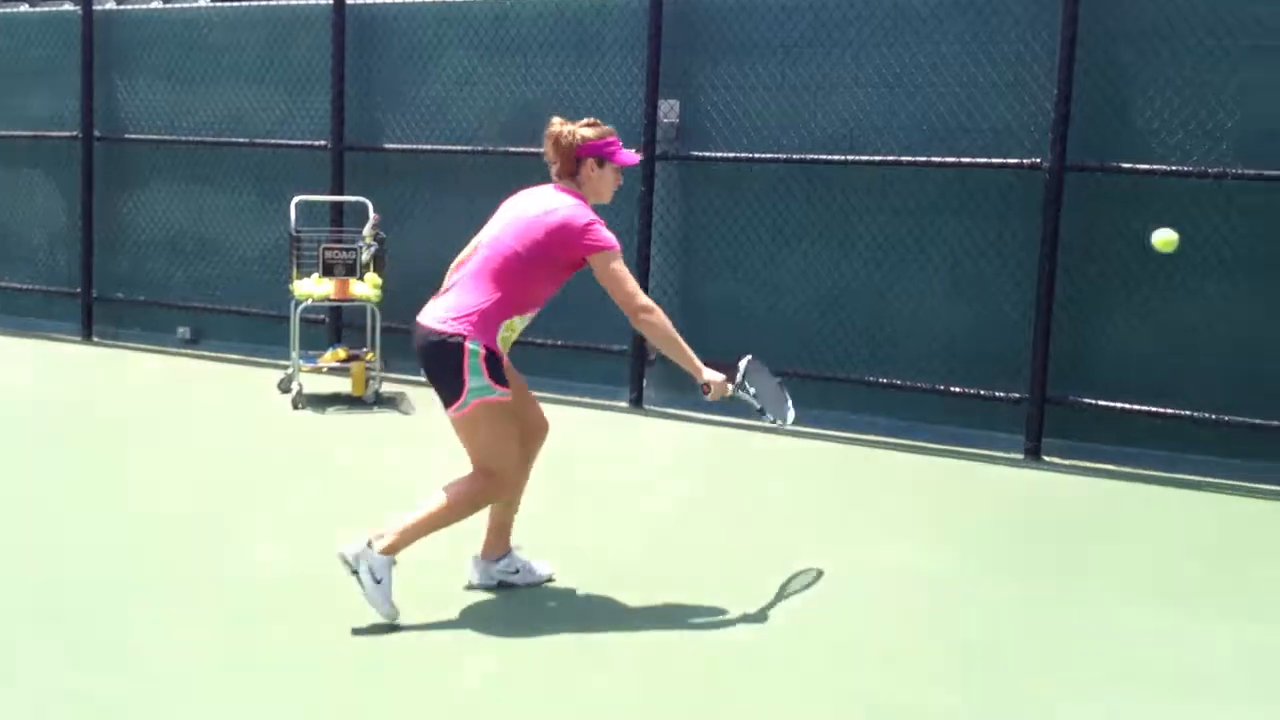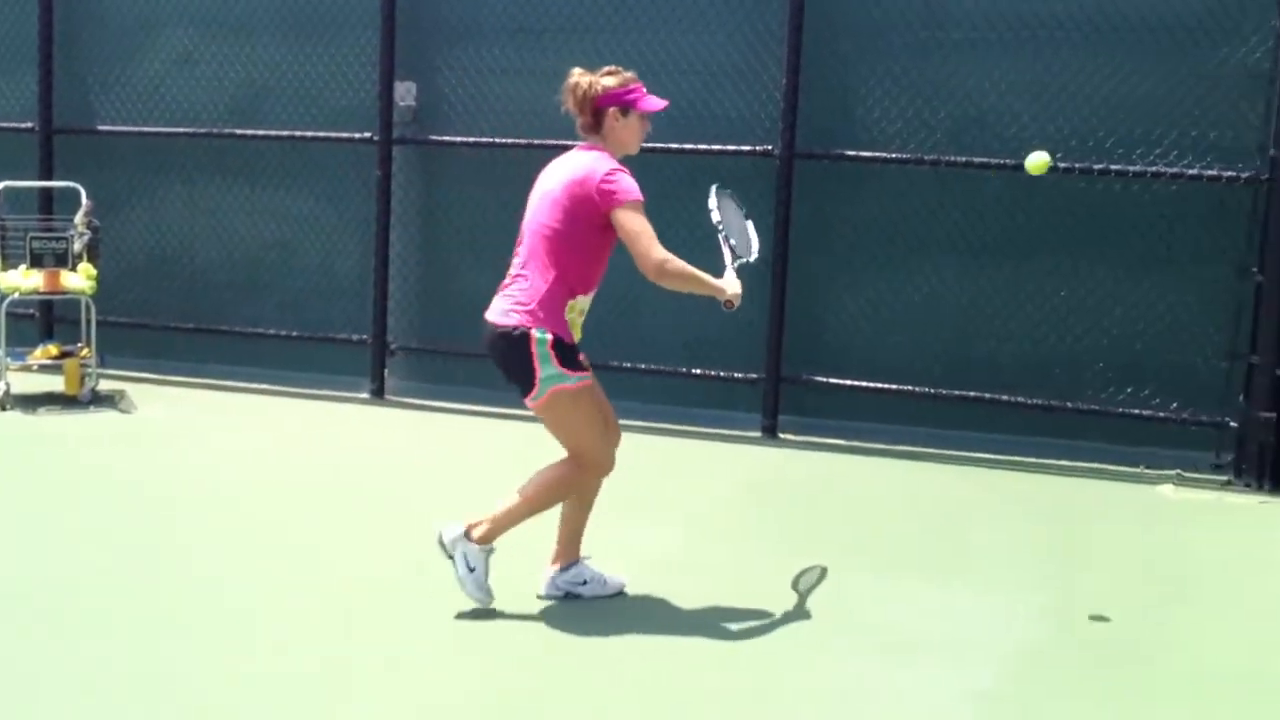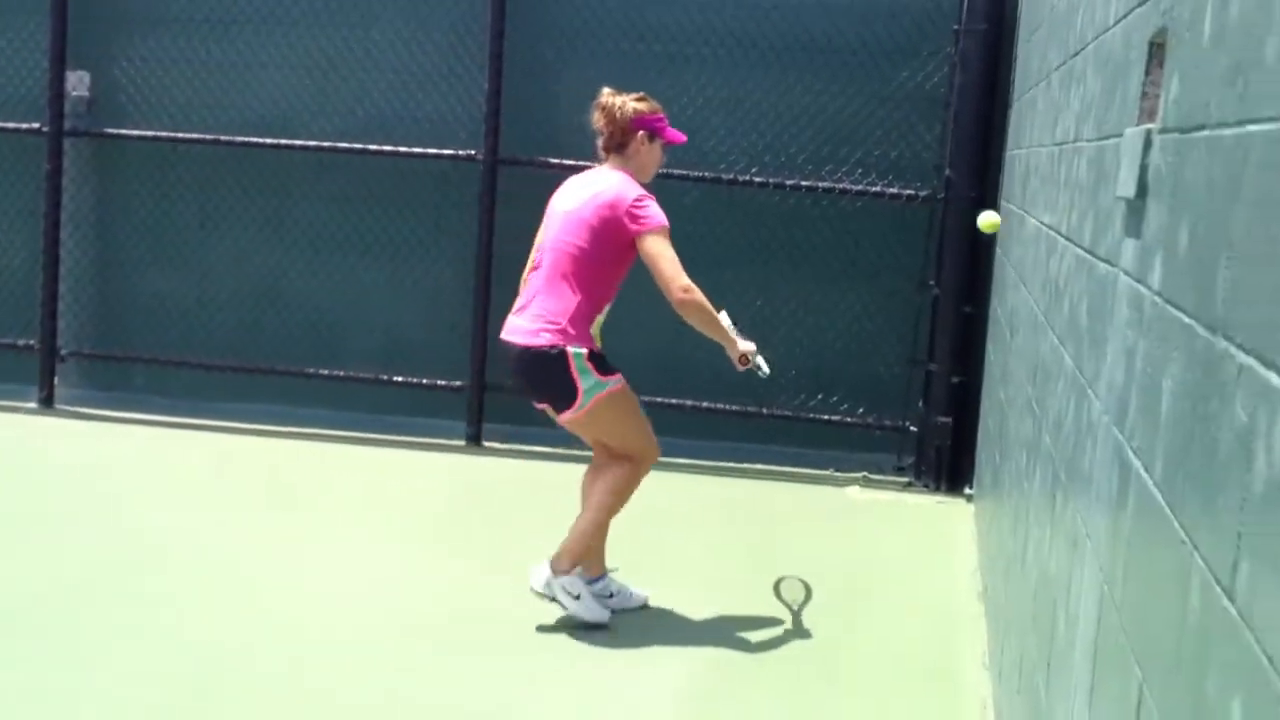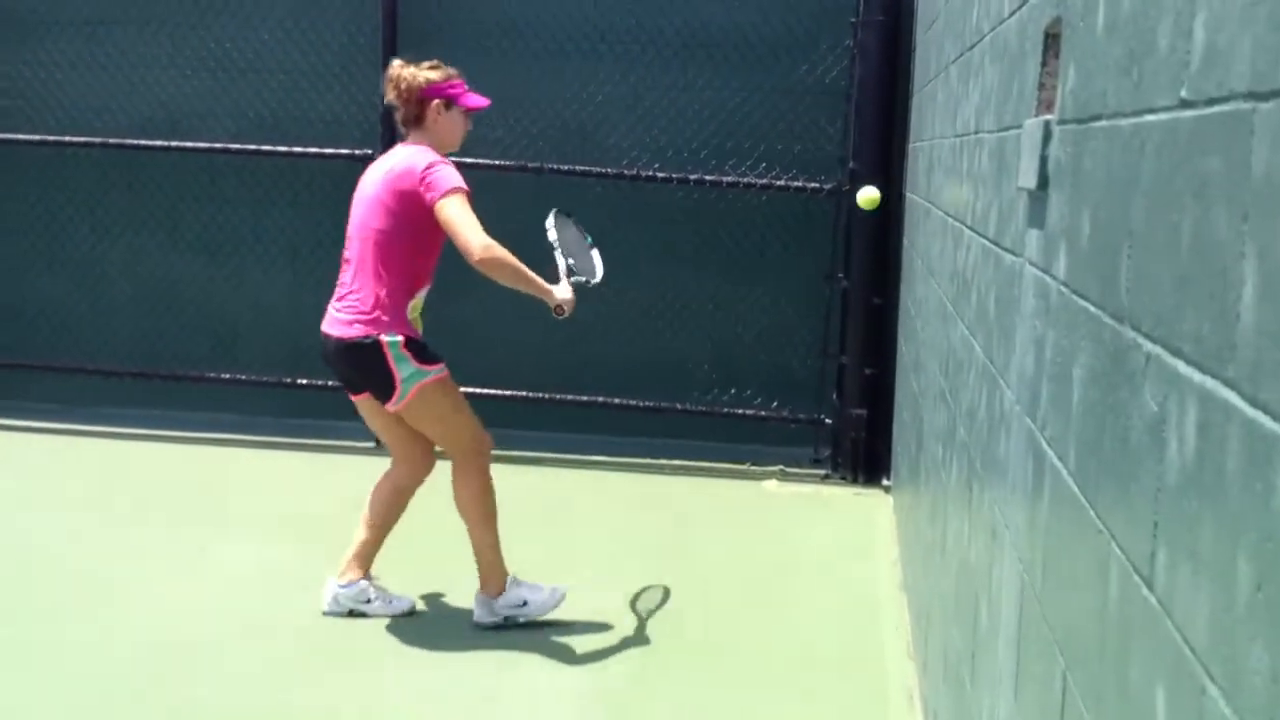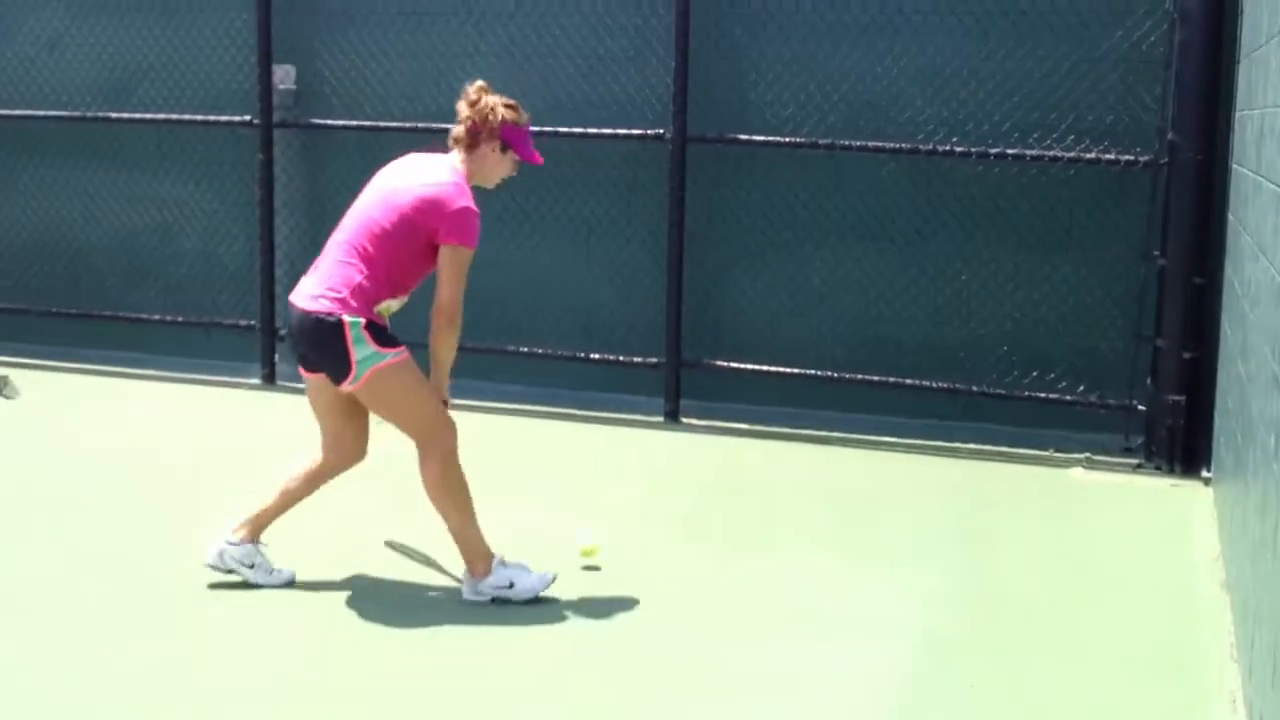
dt=1s
person 1, frame 1
left shoulder: (529, 200)
right shoulder: (584, 226)
left elbow: (459, 268)
right elbow: (641, 312)
right wrist: (701, 371)
left hip: (442, 333)
right hip: (460, 346)
left knee: (531, 430)
right knee: (498, 477)
left ankle: (494, 557)
right ankle: (378, 550)
person 1, frame 2
left shoulder: (562, 167)
right shoulder: (609, 179)
right elbow: (655, 264)
right wrist: (718, 286)
left hip: (517, 329)
right hip: (535, 340)
left knee: (602, 436)
right knee: (592, 457)
left ankle: (565, 568)
right ankle: (474, 535)
person 1, frame 3
left shoulder: (572, 187)
right shoulder: (633, 201)
right elbow: (680, 293)
right wrist: (732, 342)
left hip: (521, 344)
right hip: (558, 352)
left knee: (615, 450)
right knee: (640, 451)
left ankle: (590, 576)
right ankle: (562, 566)
person 1, frame 4
left shoulder: (386, 166)
right shoulder: (431, 169)
right elbow: (482, 253)
right wrist: (549, 290)
left hip: (347, 338)
right hip: (381, 342)
left knee: (414, 457)
right knee: (472, 449)
left ankle: (351, 580)
right ankle: (496, 590)
person 1, frame 5
left shoulder: (409, 166)
right shoulder: (458, 207)
right elbow: (446, 315)
right wrist: (439, 386)
left hip: (311, 313)
right hip: (340, 324)
left knee: (345, 448)
right knee: (436, 434)
left ankle: (240, 540)
right ankle: (485, 572)
